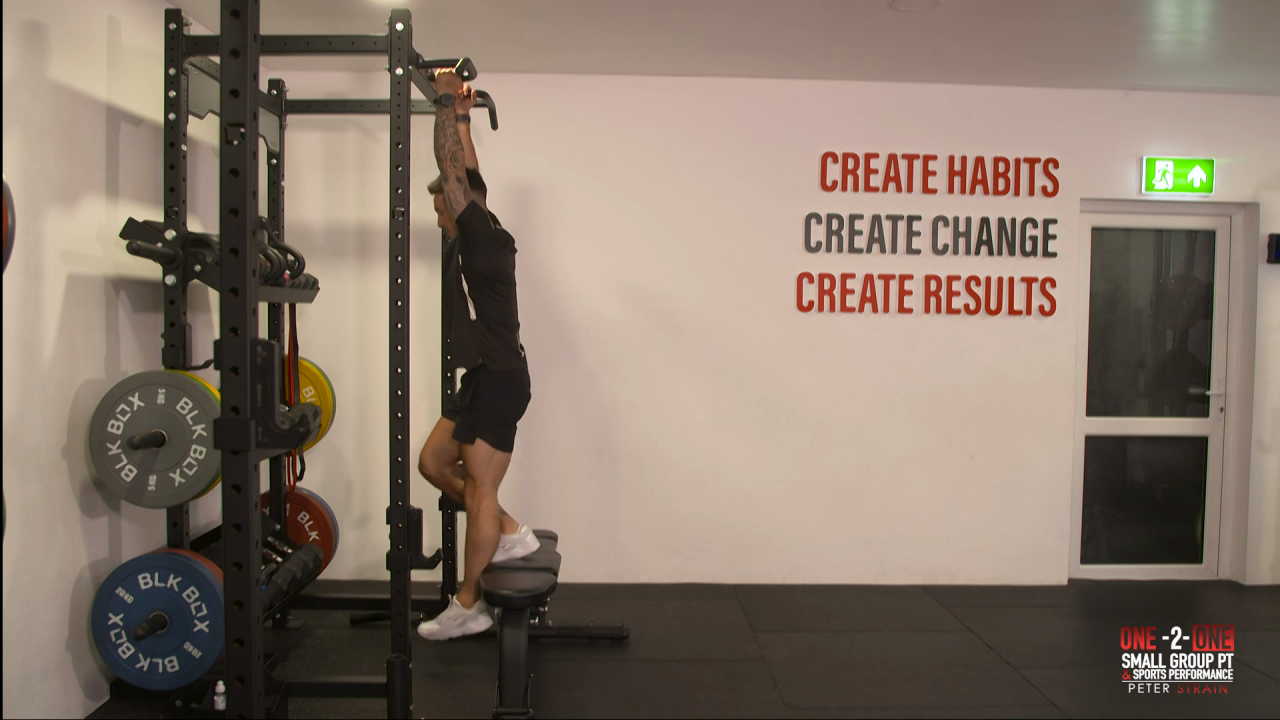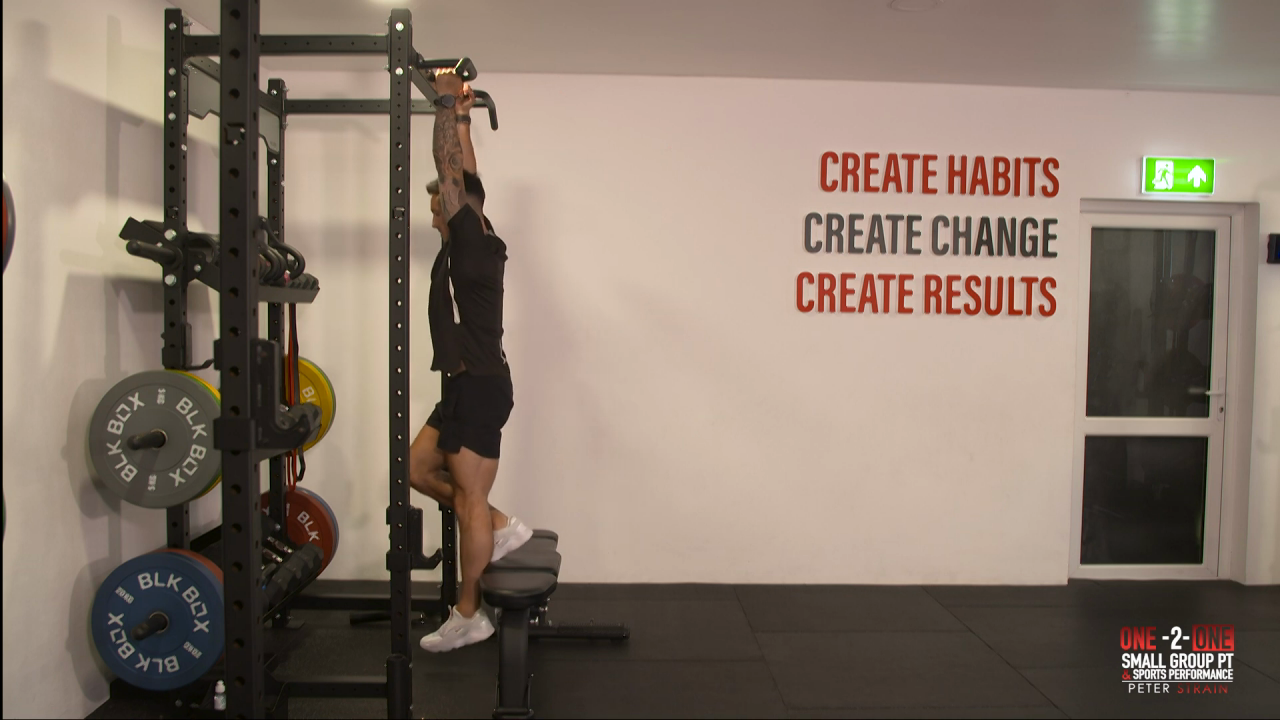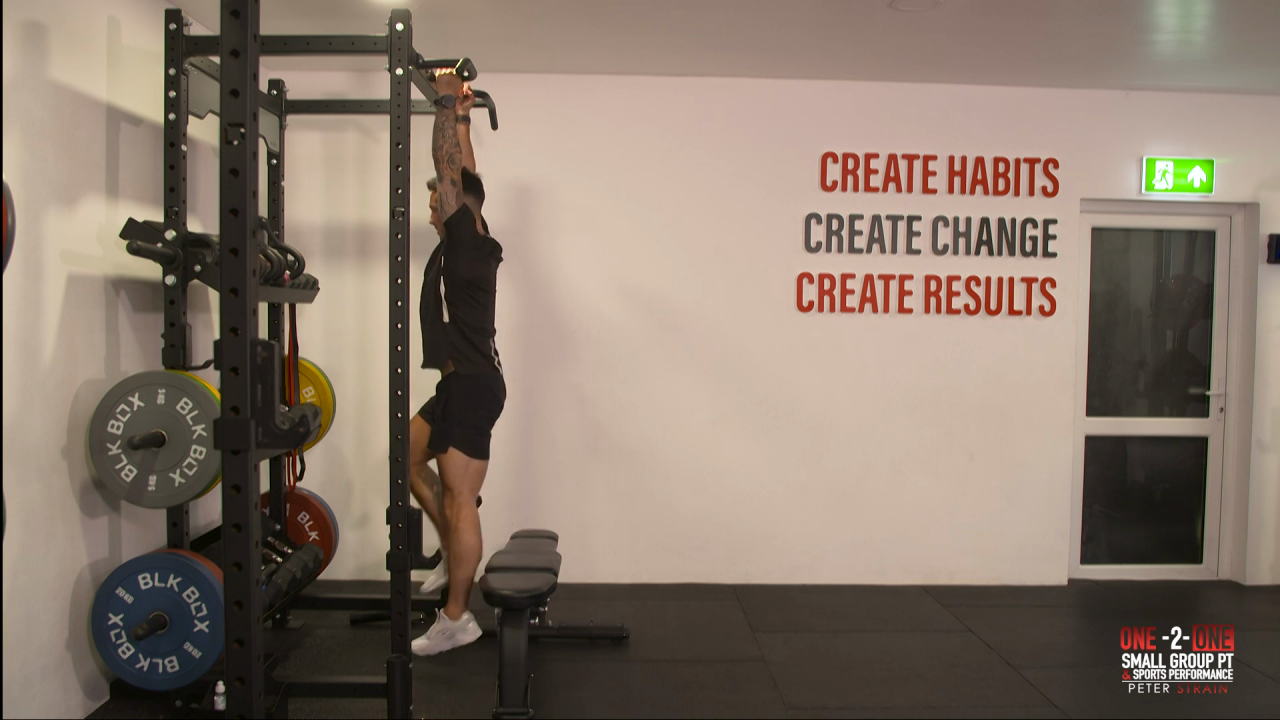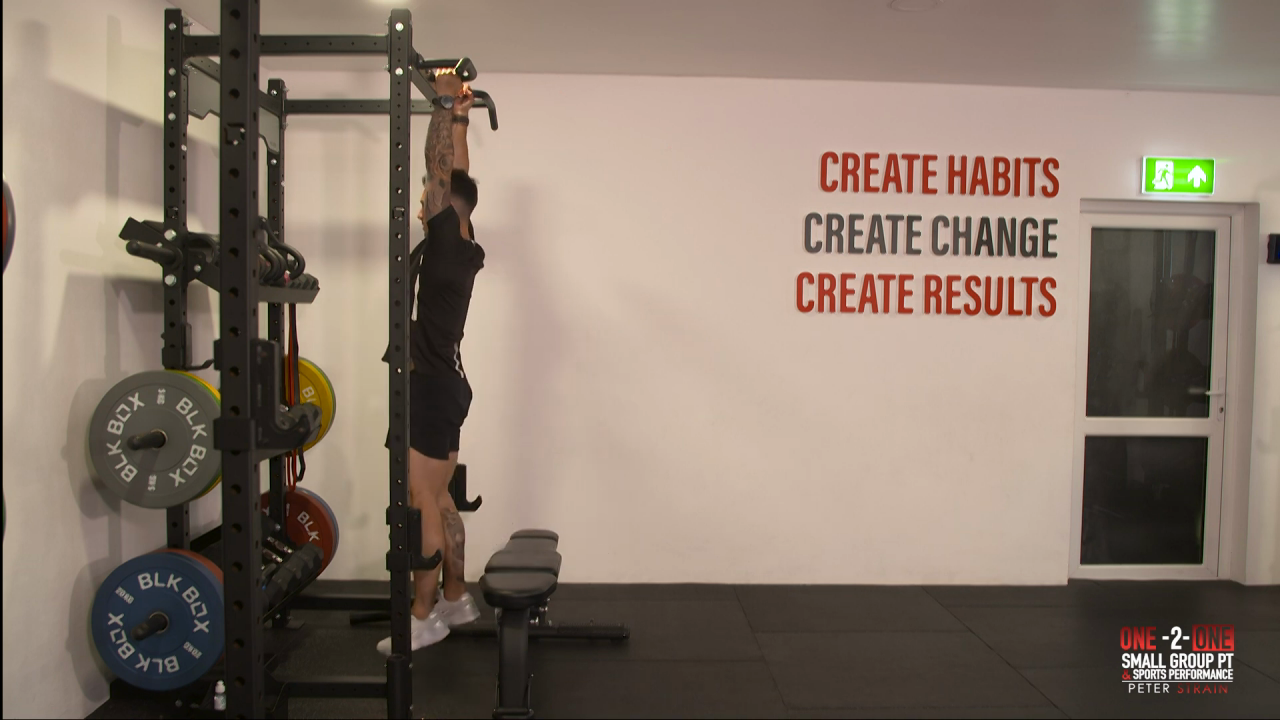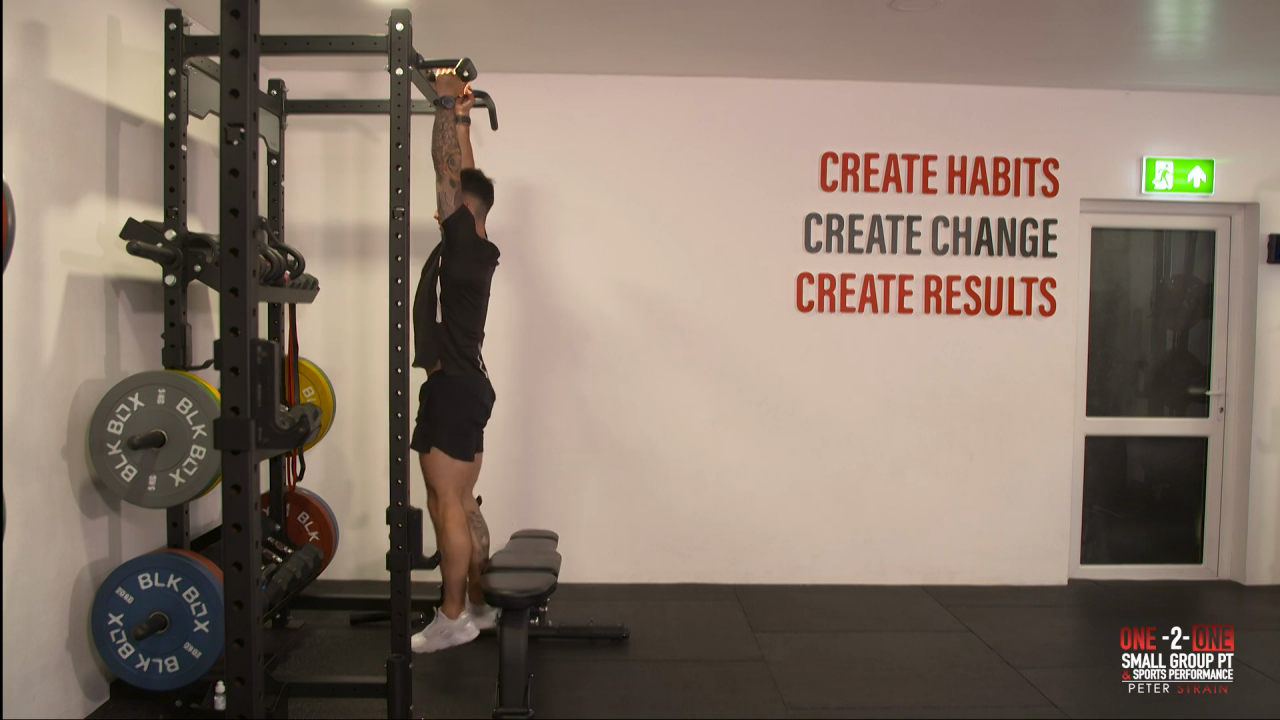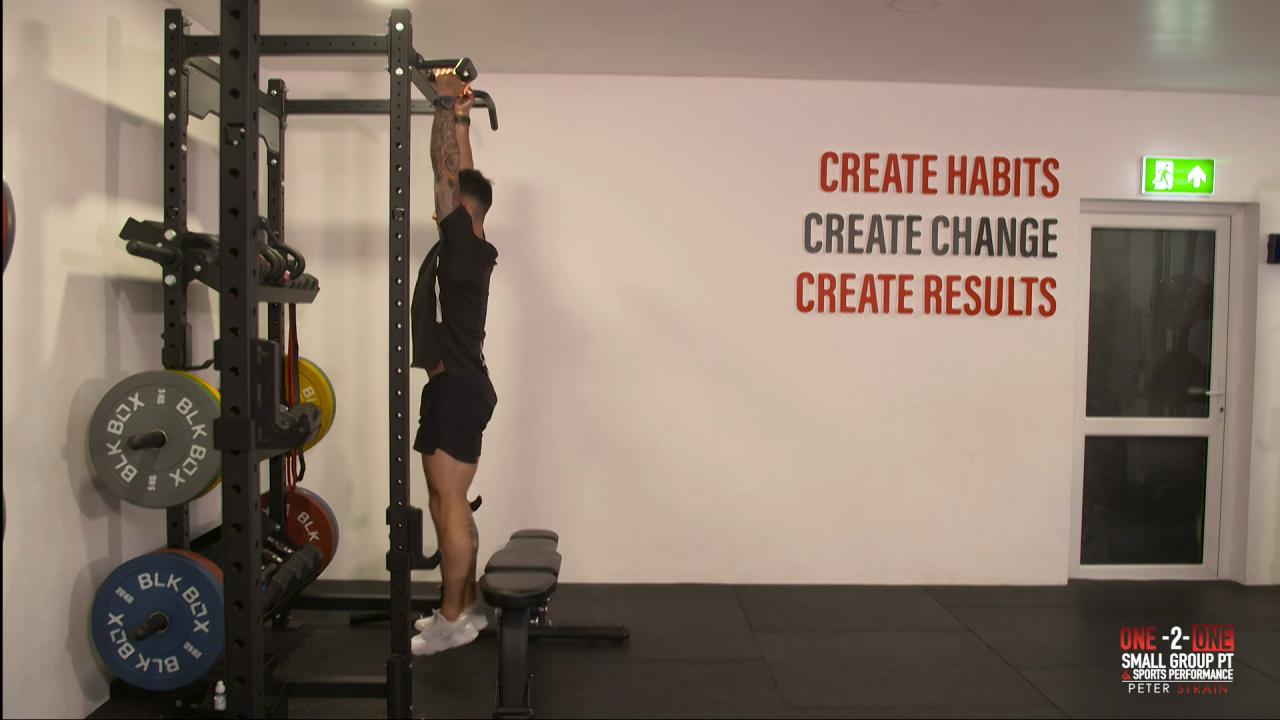
dt=0.7s
person 1, frame 1
left shoulder: (482, 237)
right shoulder: (477, 240)
left elbow: (452, 169)
right elbow: (463, 172)
left wrist: (447, 104)
right wrist: (460, 115)
left hip: (497, 380)
right hip: (484, 379)
left knee: (478, 491)
right knee: (433, 462)
left ankle: (468, 606)
right ankle: (510, 533)
person 1, frame 2
left shoulder: (471, 239)
right shoulder: (472, 241)
left elbow: (450, 170)
right elbow: (462, 174)
left wrist: (448, 105)
right wrist: (461, 116)
left hip: (478, 387)
right hip: (468, 385)
left knee: (469, 499)
right knee: (418, 470)
left ankle: (468, 617)
right ankle: (501, 527)
person 1, frame 3
left shoulder: (464, 240)
right shoulder: (467, 242)
left elbow: (449, 168)
right elbow: (461, 171)
left wrist: (447, 104)
right wrist: (459, 115)
left hip: (471, 386)
right hip: (461, 384)
left knee: (458, 500)
right knee: (403, 456)
left ankle: (455, 618)
right ankle: (456, 547)
person 1, frame 4
left shoulder: (445, 240)
right shoulder: (459, 244)
left elbow: (439, 169)
right elbow: (455, 174)
left wrist: (444, 105)
right wrist: (459, 118)
left hip: (430, 385)
right hip: (443, 383)
left knee: (420, 505)
right knee: (437, 501)
left ankle: (422, 618)
right ankle: (455, 597)
person 1, frame 5
left shoulder: (463, 243)
right shoulder: (474, 248)
left elbow: (446, 171)
right elbow: (461, 174)
left wrist: (446, 106)
right wrist: (460, 117)
left hip: (452, 387)
right hip: (462, 384)
left knee: (446, 507)
right knee: (460, 504)
left ankle: (453, 616)
right ankle: (476, 604)
person 1, frame 6
left shoulder: (461, 243)
right shoulder: (469, 248)
left elbow: (445, 170)
right elbow: (460, 173)
left wrist: (445, 105)
right wrist: (459, 117)
left hip: (455, 388)
right hip: (461, 385)
left knee: (448, 507)
right knee: (451, 505)
left ankle: (452, 619)
right ankle: (466, 605)
